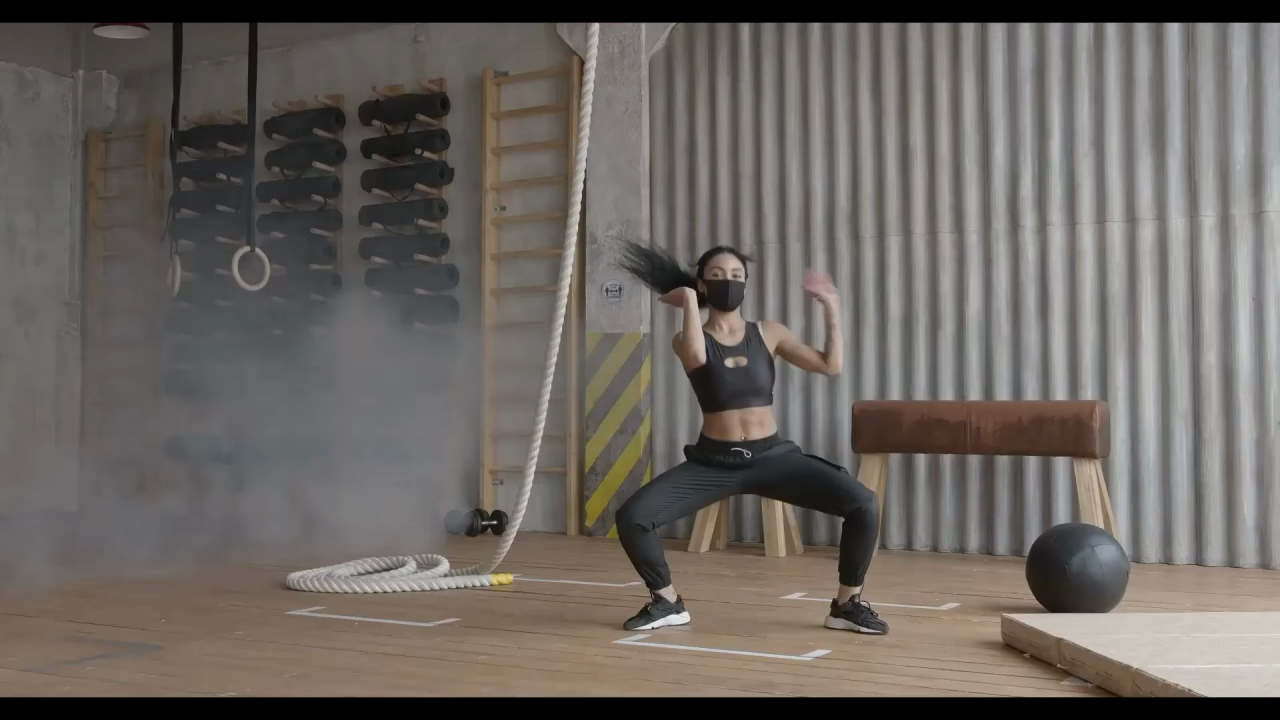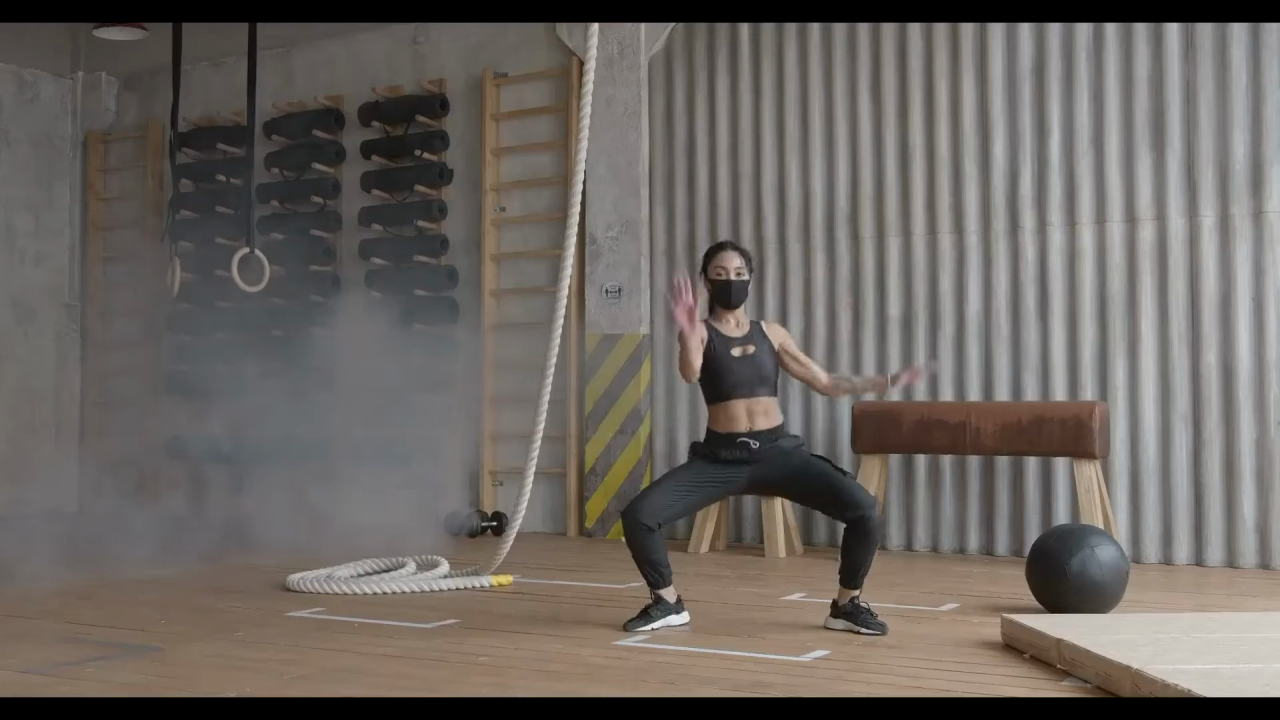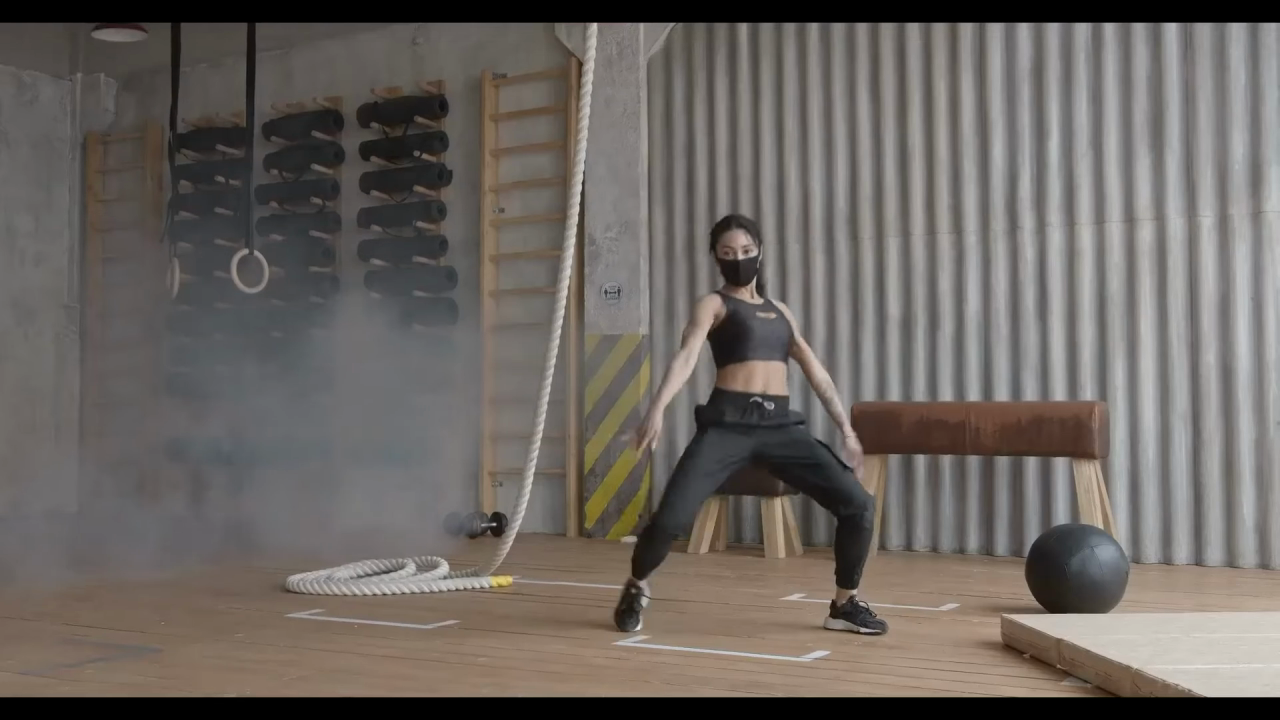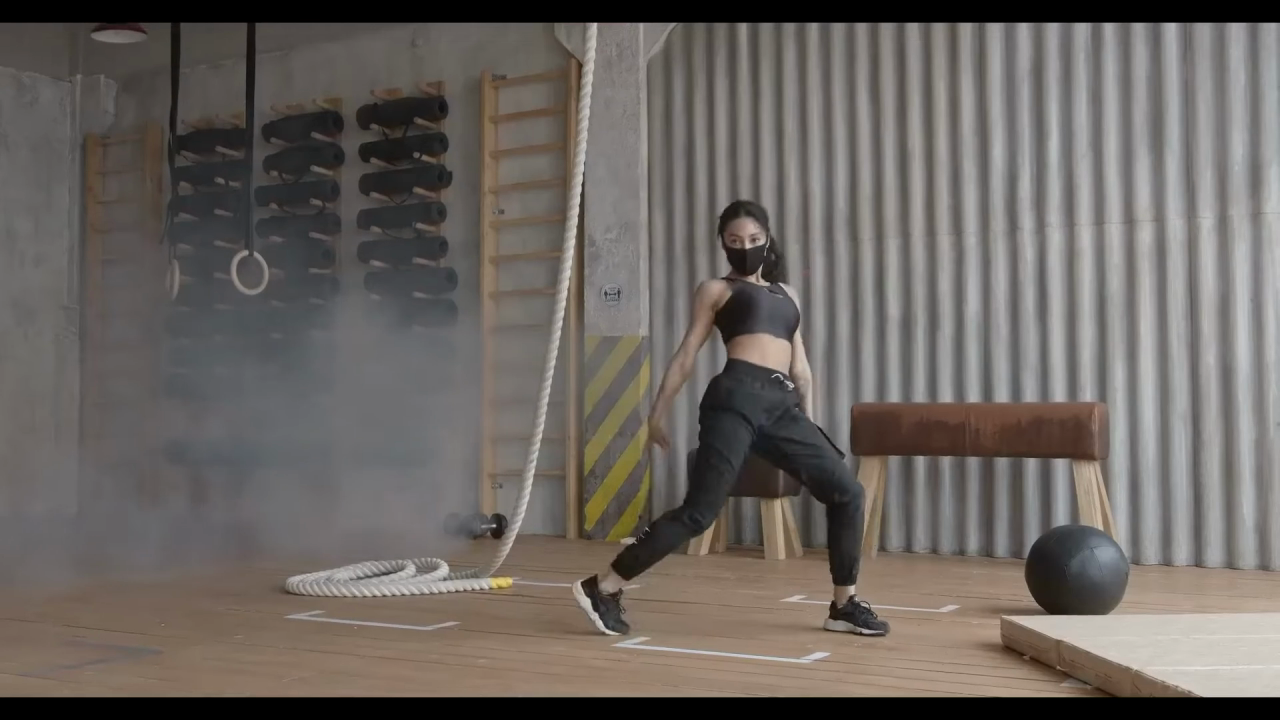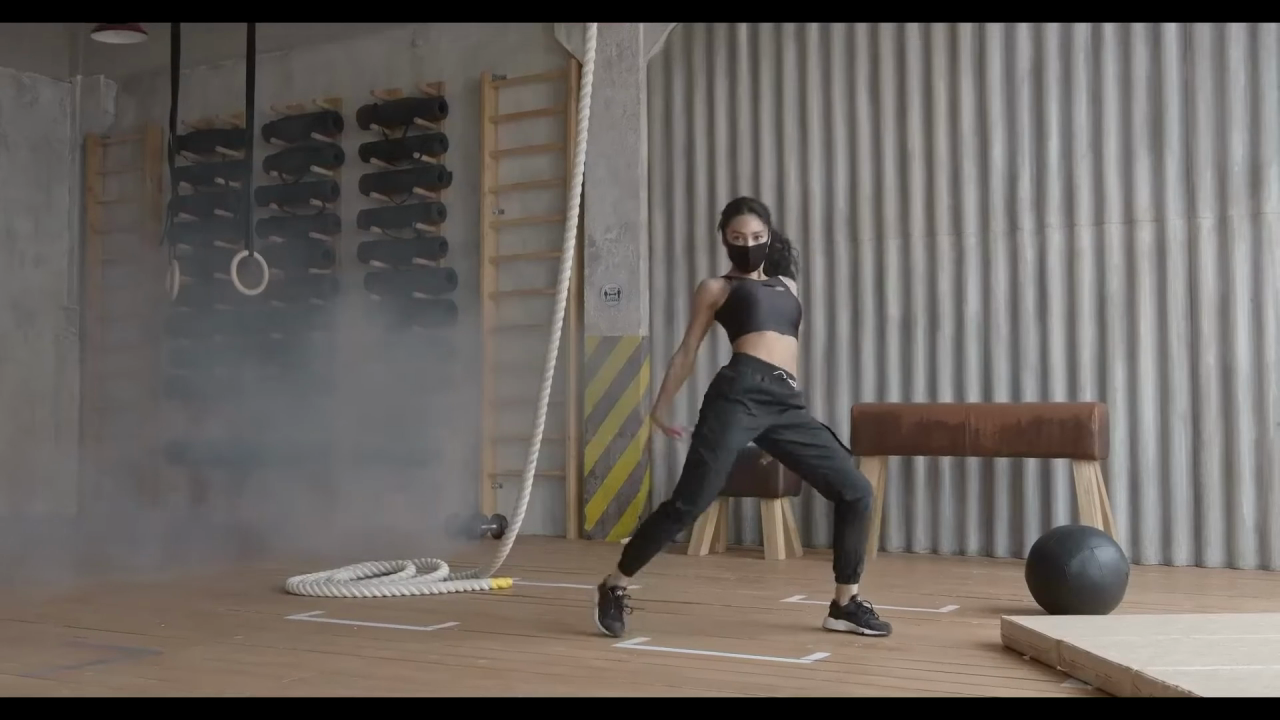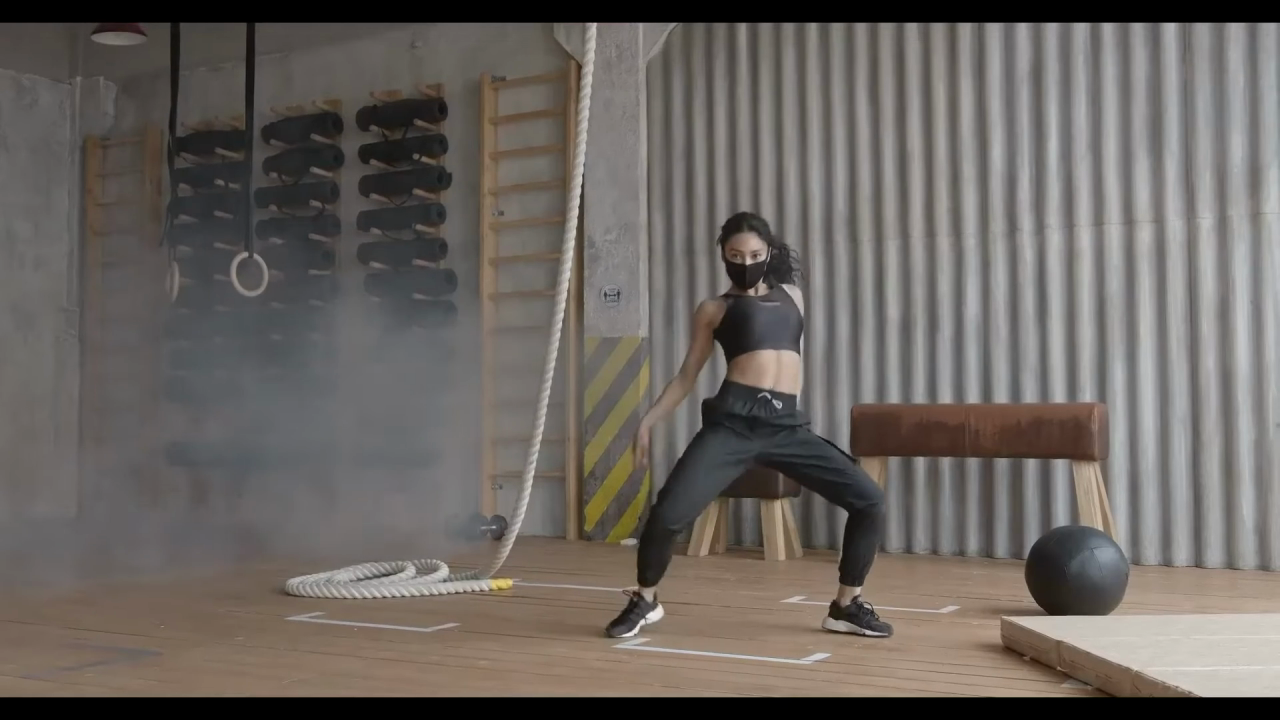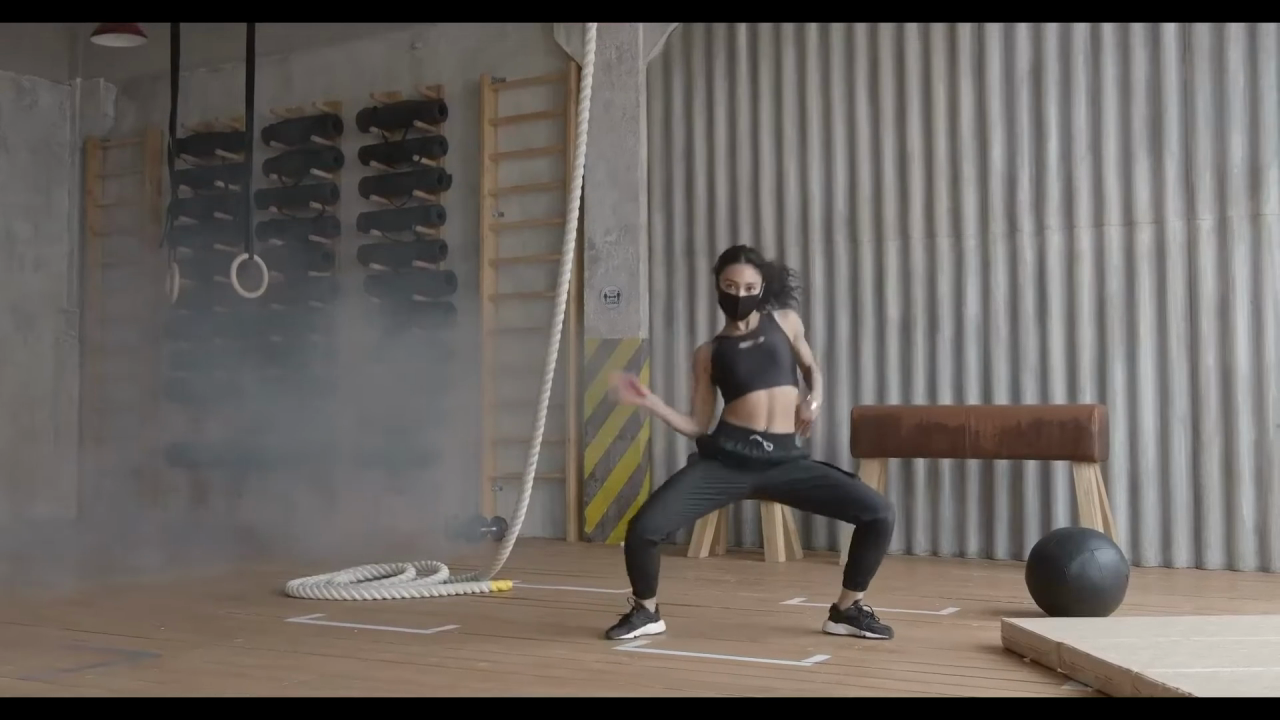
dt=0.2s
person 1, frame 1
left shoulder: (768, 333)
right shoulder: (686, 338)
left elbow: (830, 366)
right elbow: (699, 358)
left wrist: (832, 309)
right wrist: (689, 304)
left hip: (771, 457)
right hip: (713, 461)
left knee: (863, 504)
right knee: (631, 517)
left ankle: (846, 604)
right ankle: (668, 602)
person 1, frame 2
left shoulder: (771, 333)
right shoulder: (699, 333)
left elbow: (822, 381)
right elbow: (691, 373)
left wrist: (885, 382)
right wrist: (686, 327)
left hip: (778, 451)
right hip: (721, 457)
left knee: (864, 510)
right knee: (638, 516)
left ankle: (846, 604)
right ankle: (668, 601)
person 1, frame 3
left shoulder: (783, 311)
right shoulder: (713, 305)
left elbow: (816, 373)
right elbow: (685, 358)
left wrist: (846, 429)
right wrist: (655, 411)
left hip: (781, 425)
right hip: (728, 423)
left knee: (857, 504)
right knee: (670, 517)
left ankle: (845, 604)
right ankle: (636, 587)
person 1, frame 4
left shoulder: (786, 294)
right shoulder: (717, 289)
left elbow: (801, 364)
right elbow: (687, 352)
left wrist: (808, 421)
right wrist: (657, 412)
left hip: (781, 407)
right hip: (737, 400)
left knee: (848, 495)
right knee: (698, 513)
left ankle: (844, 605)
right ankle: (603, 587)
person 1, frame 5
left shoulder: (787, 285)
right shoulder: (716, 288)
right elbow: (688, 349)
right wrist: (661, 406)
left hip: (787, 405)
right hip: (740, 395)
left knee: (856, 492)
right knee: (690, 500)
left ankle: (845, 604)
right ankle: (616, 587)
person 1, frame 6
left shoulder: (789, 294)
right shoulder: (713, 309)
right elbow: (686, 378)
right wrist: (648, 421)
left hip: (787, 427)
right hip: (734, 423)
left knee: (871, 501)
right knee: (668, 515)
left ankle: (846, 604)
right ankle: (645, 599)
person 1, frame 7
left shoulder: (784, 320)
right shoulder: (708, 352)
left elbow: (811, 368)
right elbow: (698, 426)
left wrist: (813, 398)
right wrist: (648, 401)
left hip: (785, 461)
right hip: (725, 460)
left knee: (880, 513)
right knee: (644, 528)
left ankle: (846, 609)
right ankle: (647, 610)
